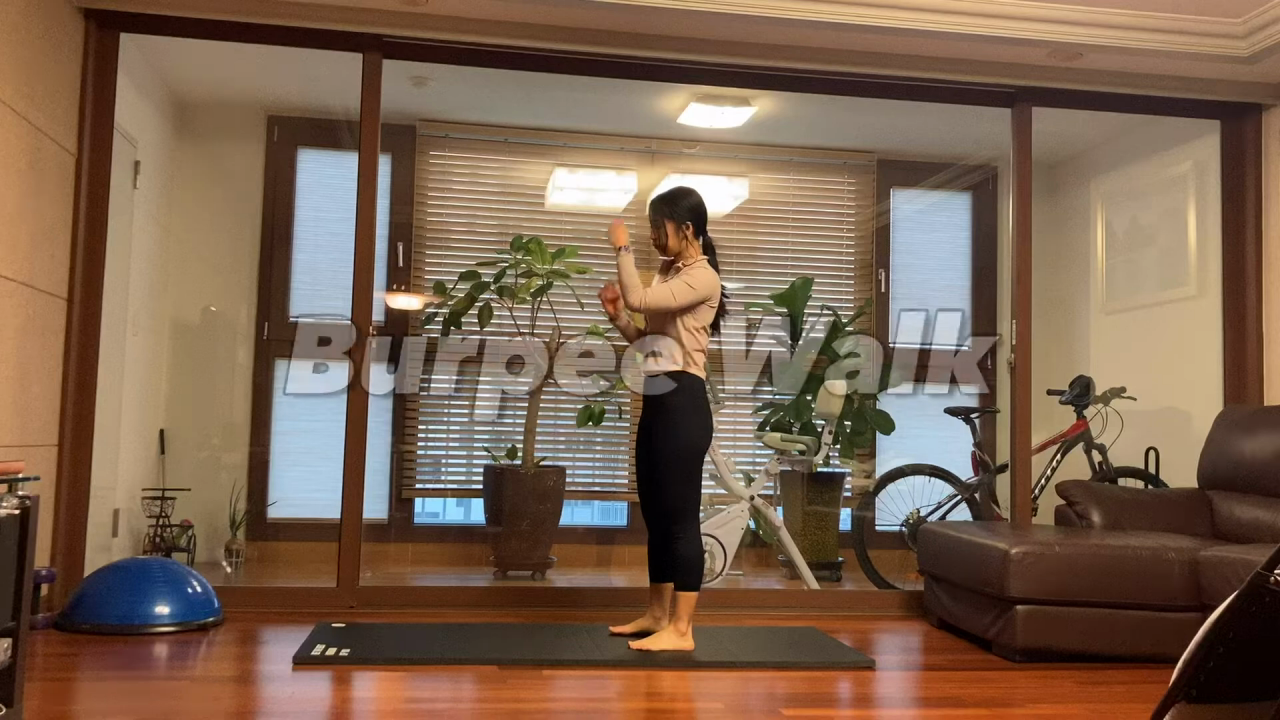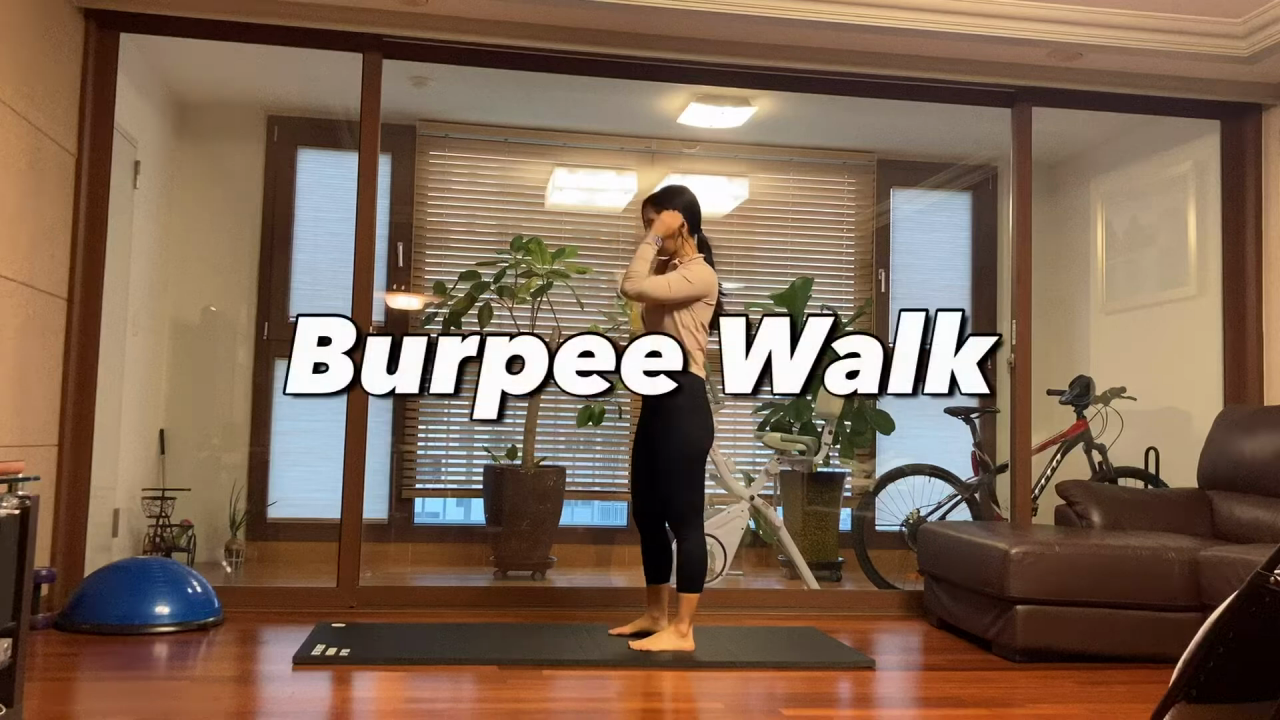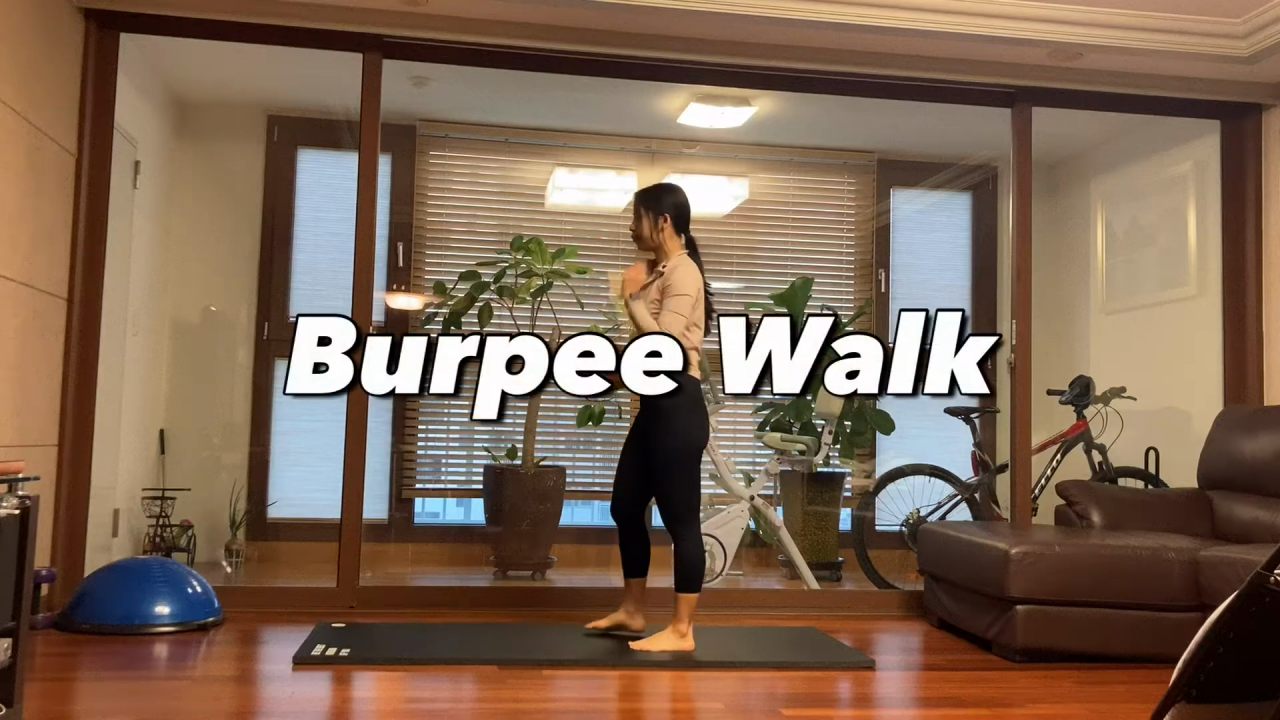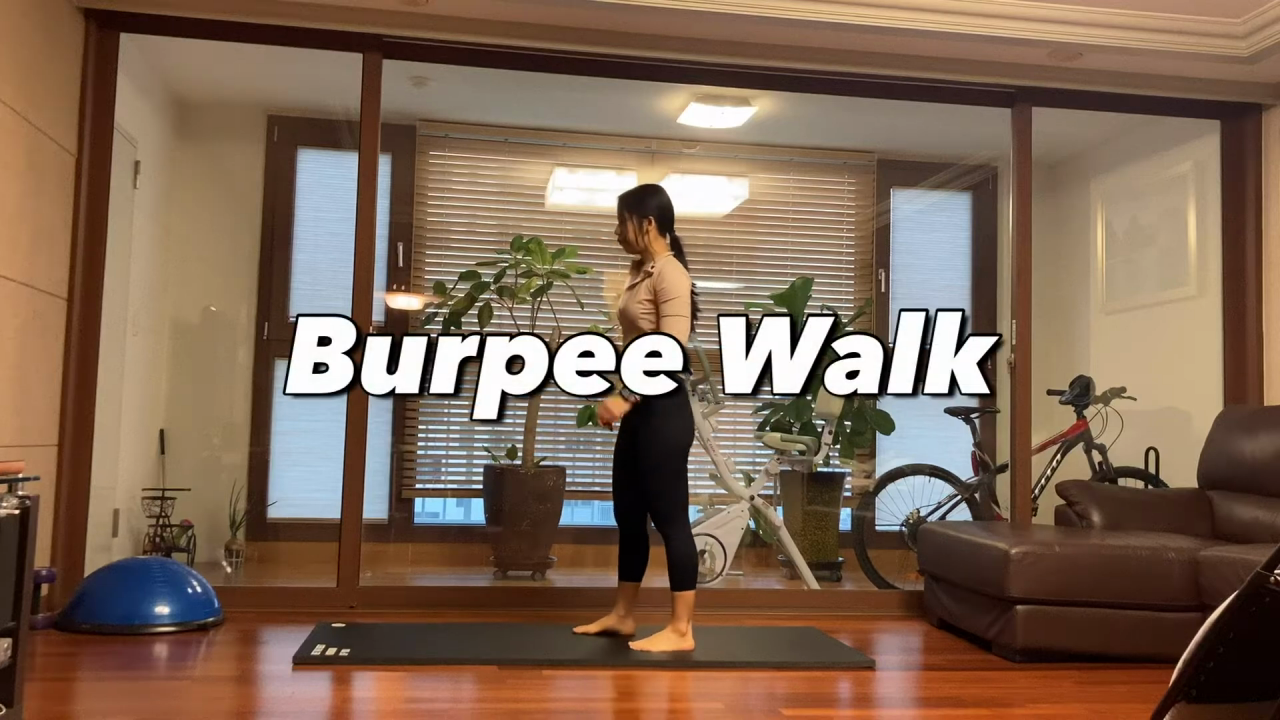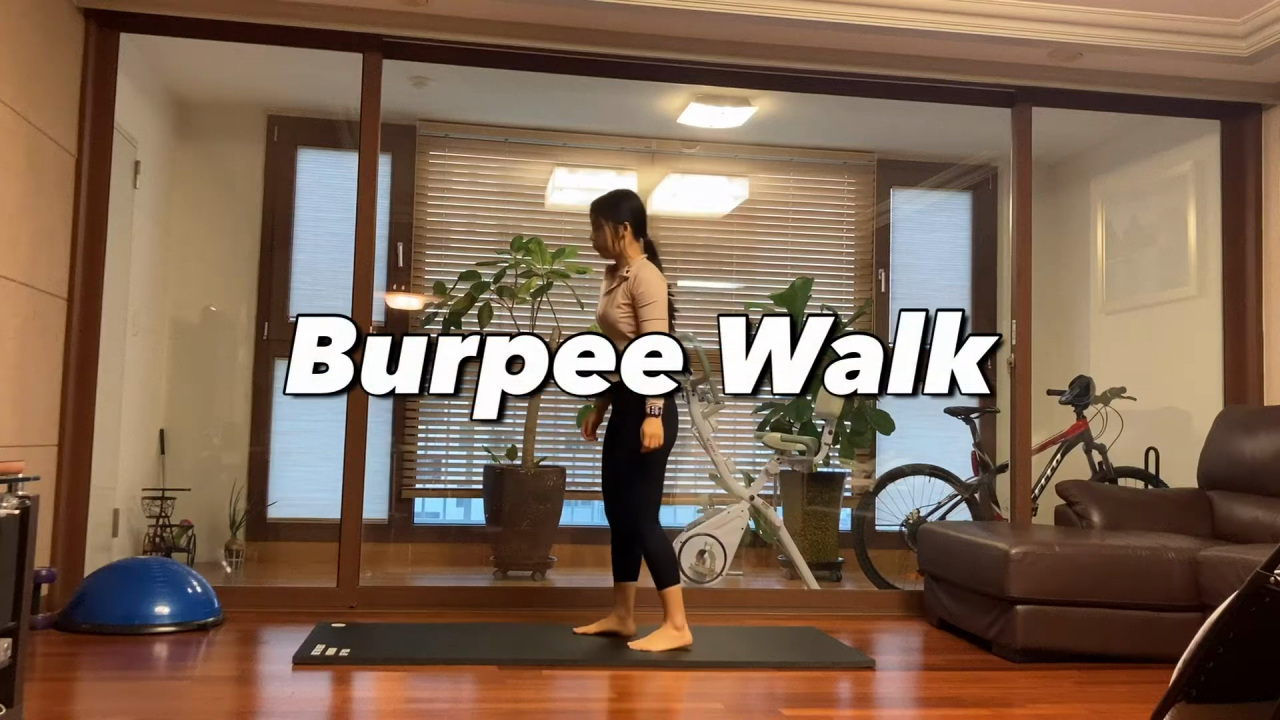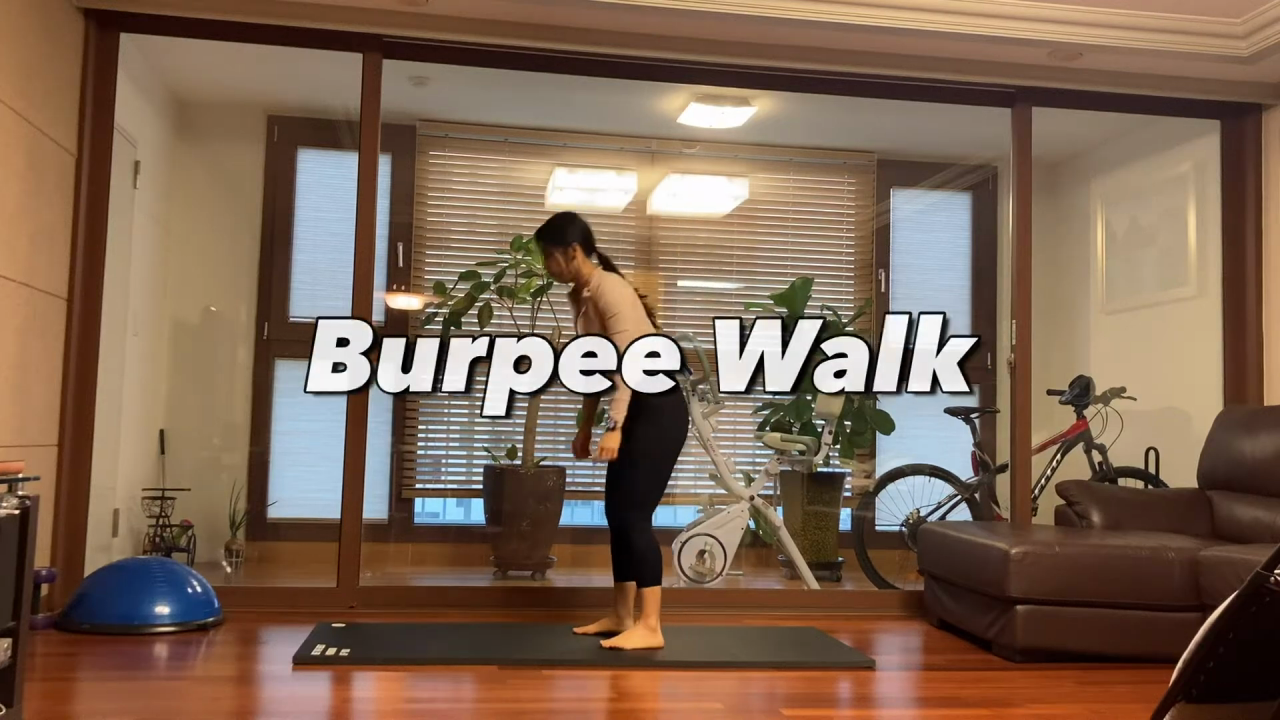
dt=0.3s
person 1, frame 1
left shoulder: (702, 278)
right shoulder: (670, 273)
left elbow: (639, 299)
left wrist: (622, 249)
right wrist: (616, 314)
left hip: (683, 404)
right hip: (657, 402)
left knee: (680, 517)
right knee: (656, 515)
left ankle: (681, 628)
right ankle: (657, 615)
person 1, frame 2
left shoulder: (699, 274)
right shoulder: (670, 272)
left elbow: (632, 286)
left wrist: (656, 241)
left hip: (683, 405)
right hip: (656, 404)
left knee: (684, 519)
right knee: (648, 516)
left ankle: (682, 630)
right ankle: (656, 616)
person 1, frame 3
left shoulder: (683, 274)
right shoulder: (658, 273)
left elbow: (665, 341)
left wrist: (632, 297)
left hip: (678, 406)
right hip: (653, 405)
left knee: (680, 519)
right knee: (625, 508)
left ankle: (681, 630)
right ankle: (631, 609)
person 1, frame 4
left shoulder: (670, 274)
right shoulder: (640, 273)
left wrist: (626, 398)
right wrist: (620, 398)
left hip: (662, 409)
right hip: (639, 406)
left knee: (669, 518)
right knee: (629, 515)
left ankle: (680, 630)
right ankle: (622, 616)
person 1, frame 5
left shoulder: (646, 278)
right shoulder: (615, 278)
left wrist: (654, 415)
right wrist: (599, 407)
left hip: (645, 407)
right hip: (623, 406)
left knee: (641, 517)
right knee: (619, 515)
left ankle: (676, 625)
right ankle: (621, 616)
person 1, frame 6
left shoulder: (607, 289)
right shoulder: (581, 297)
left wrist: (614, 427)
right wrist: (585, 427)
left hip: (658, 408)
right hip: (640, 409)
left knee: (633, 511)
right knee: (618, 511)
left ankle: (649, 627)
right ankle: (621, 616)
